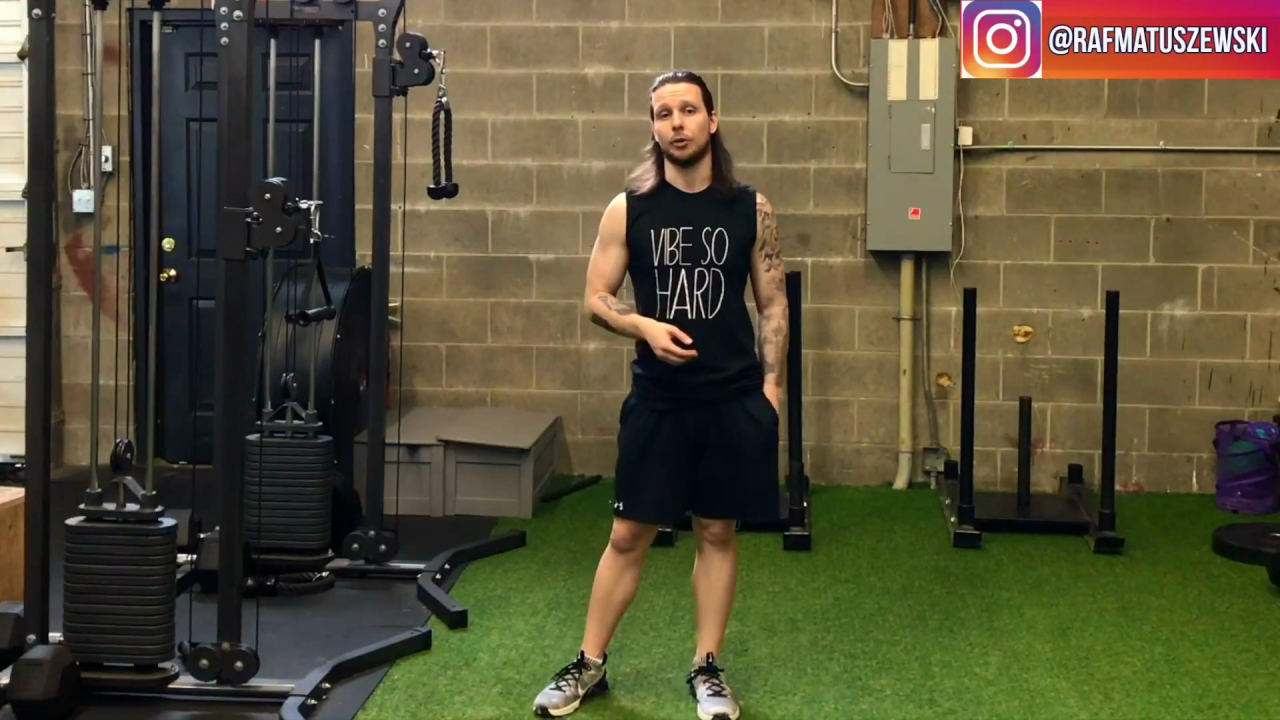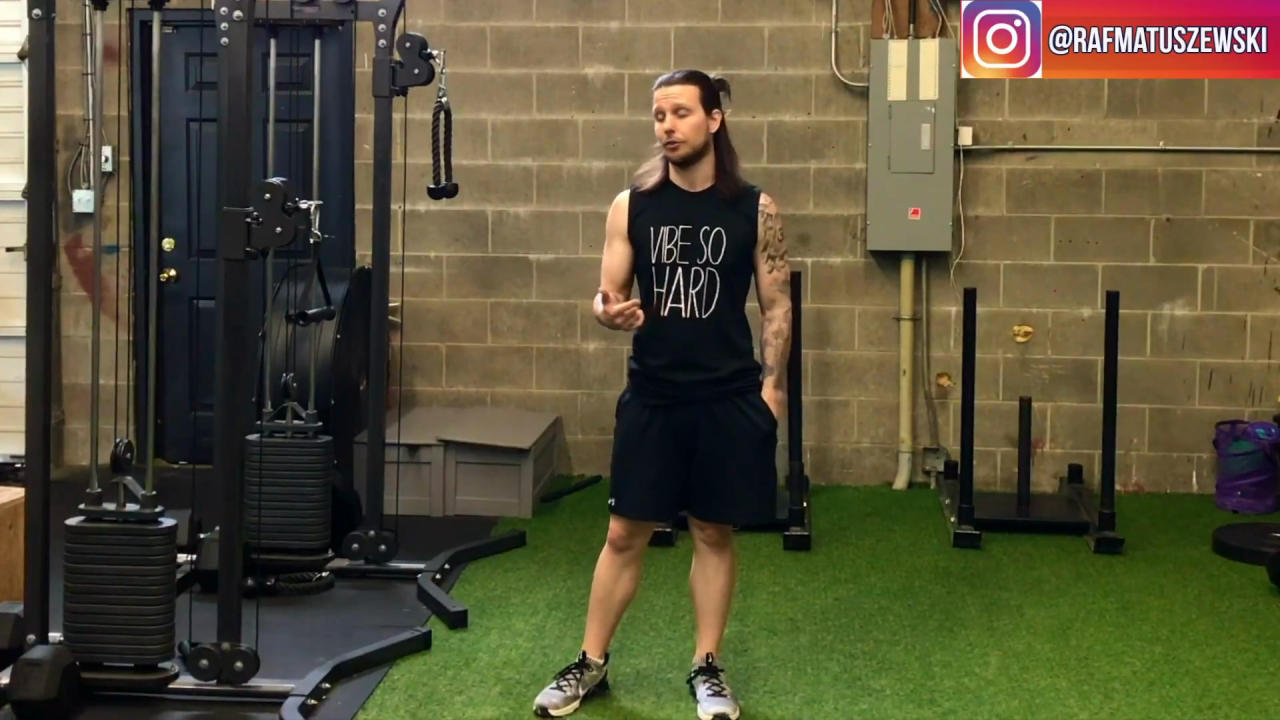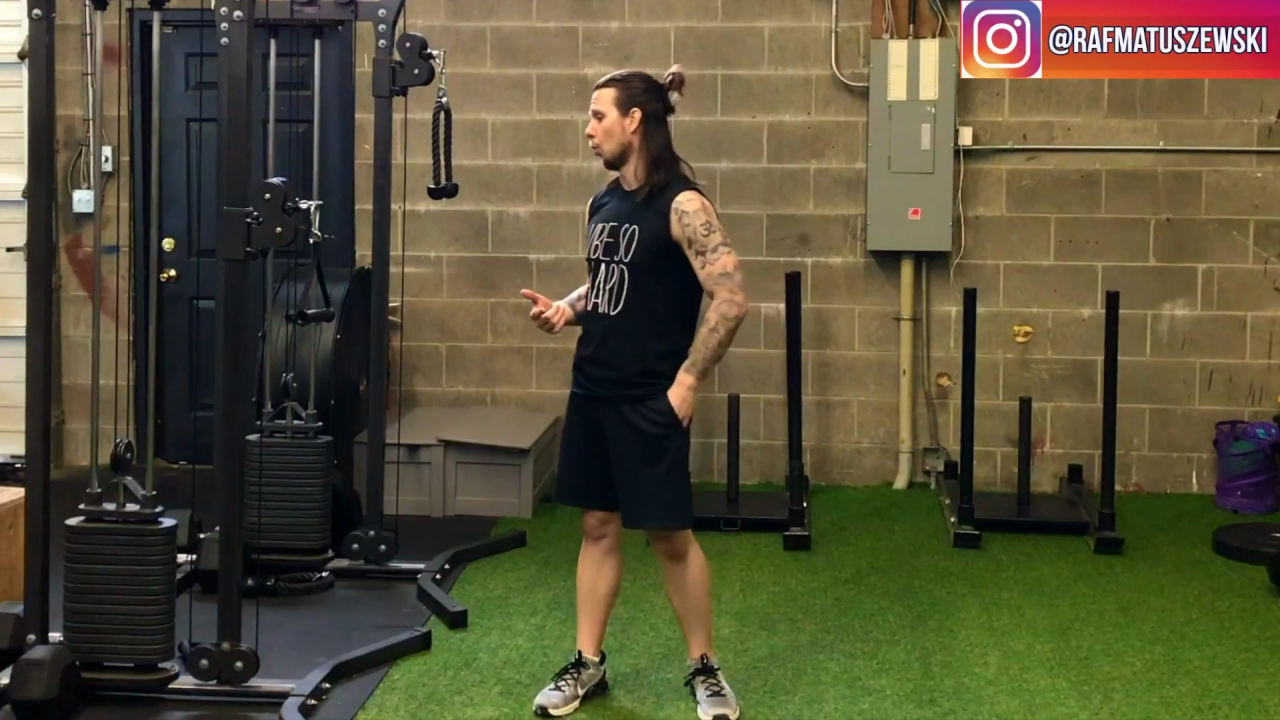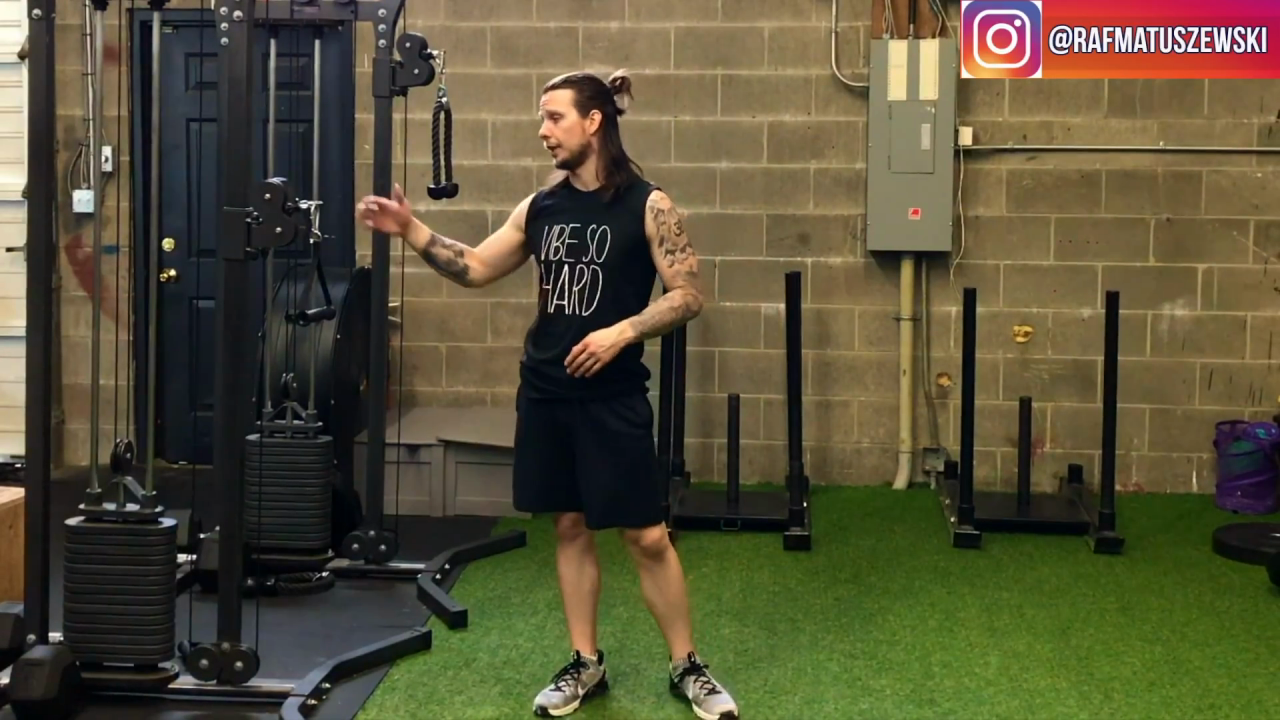
dt=0.7s
person 1, frame 1
left shoulder: (750, 208)
right shoulder: (628, 208)
left elbow: (773, 303)
right elbow: (596, 296)
left wrist: (771, 383)
right wrist: (645, 326)
left hip: (734, 399)
right hip: (657, 399)
left knee: (718, 531)
right knee: (629, 533)
right ankle: (589, 664)
person 1, frame 2
left shoulder: (755, 209)
right shoulder: (633, 204)
left elbow: (777, 304)
right elbow: (612, 289)
left wrist: (771, 385)
right wrist: (615, 310)
left hip: (728, 398)
right hip: (651, 396)
left knee: (714, 532)
right knee: (626, 531)
left ankle: (706, 668)
right ankle: (590, 663)
person 1, frame 3
left shoulder: (683, 205)
right shoulder: (603, 204)
left elbow: (730, 299)
left wrist: (688, 380)
right wrist: (564, 309)
left hip: (650, 398)
right hip: (591, 391)
left knee: (670, 535)
right knee: (597, 526)
left ankle: (703, 666)
right ankle: (588, 663)
person 1, frame 4
left shoulder: (650, 206)
right shoulder: (540, 206)
left elbow: (689, 295)
right elbow: (475, 266)
left wrist: (622, 330)
right wrist: (413, 231)
left hip: (613, 396)
right hip: (544, 392)
left knee: (646, 535)
right knee: (570, 527)
left ankle: (686, 666)
right ankle: (585, 663)
